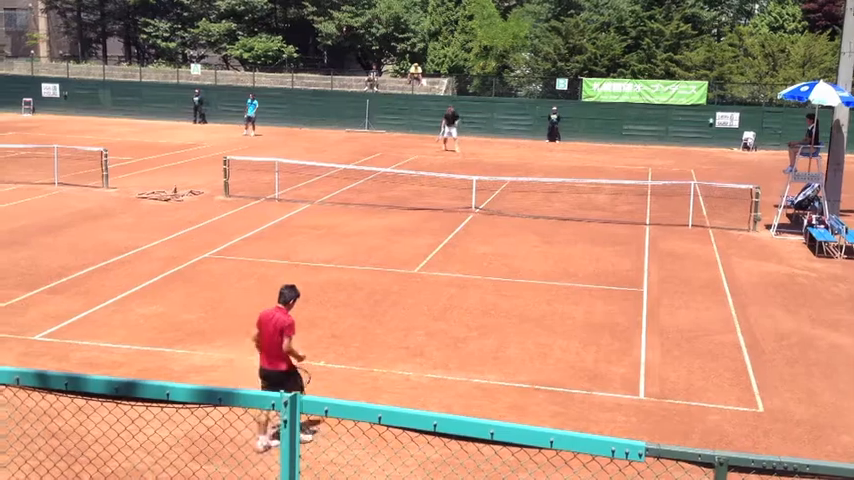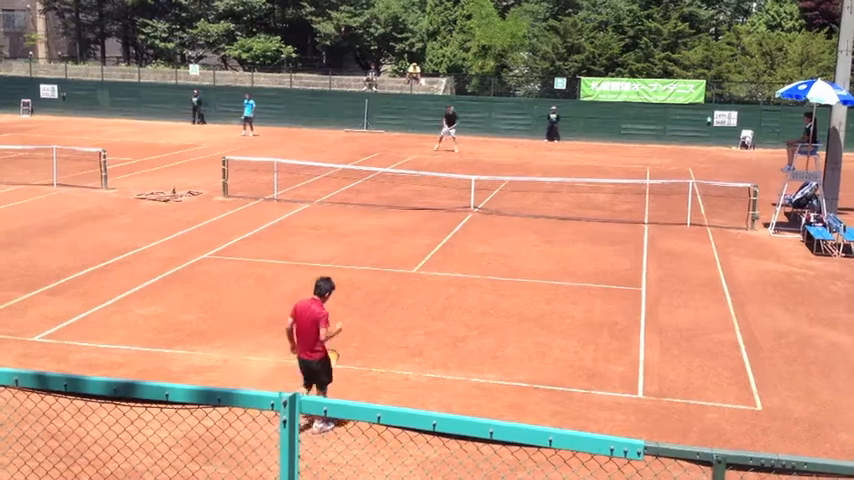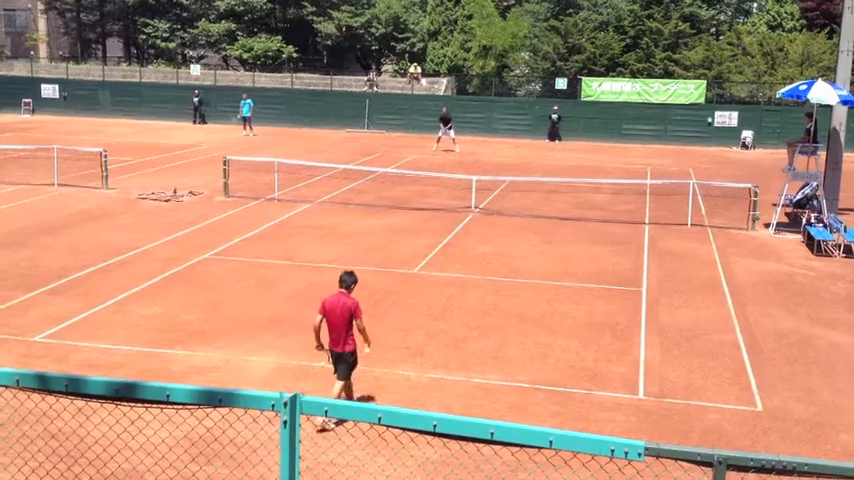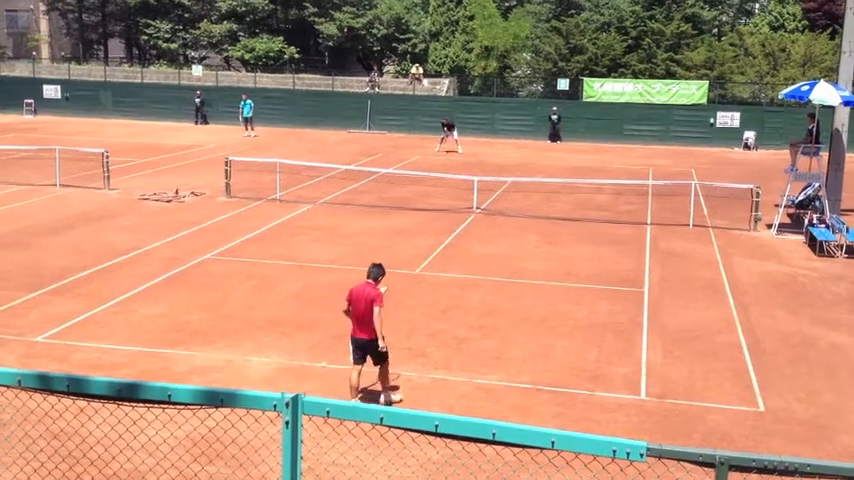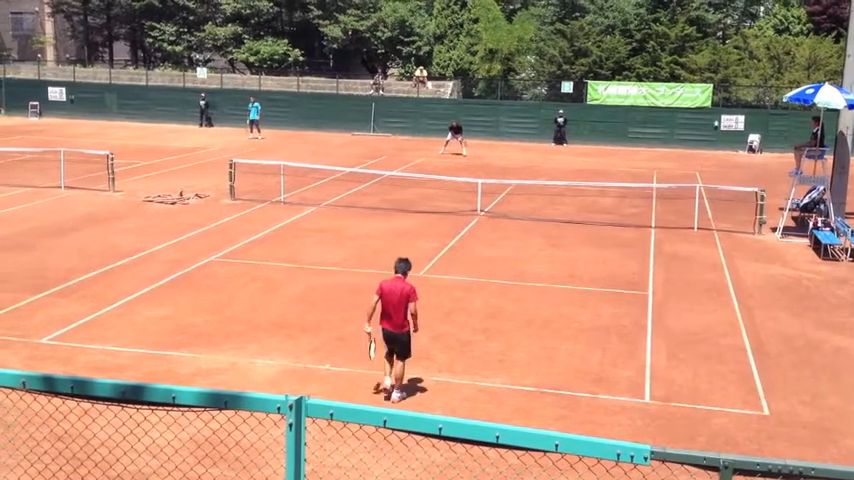
dt=0.4s
person 1, frame 1
left shoulder: (264, 314)
right shoulder: (287, 320)
left elbow: (256, 338)
right elbow: (286, 348)
right wrist: (298, 356)
left hip: (265, 367)
right hip: (283, 368)
left ankle: (262, 440)
right ankle: (298, 432)
person 1, frame 2
left shoulder: (299, 305)
right shoulder: (321, 312)
left elbow: (288, 327)
right elbow: (323, 337)
left wrist: (292, 344)
right wrist: (336, 330)
left hip: (302, 356)
right hip: (318, 357)
left knee: (307, 386)
right knee: (321, 390)
right ankle: (319, 423)
person 1, frame 3
left shoulder: (327, 301)
right shoulder: (353, 304)
left elbow: (317, 324)
right elbow: (360, 327)
left wrist: (318, 342)
right wrist: (367, 341)
left hip: (333, 348)
right hip: (348, 349)
left knee: (345, 377)
right knee: (340, 382)
left ankle: (351, 403)
person 1, frame 4
left shoulder: (354, 289)
right shoulder: (376, 293)
left elbow: (346, 310)
right elbow: (376, 317)
right wrist: (381, 339)
left hip: (356, 337)
right hip: (371, 338)
left knee: (356, 368)
right knee: (383, 364)
left ankle: (353, 400)
right ankle: (386, 395)
person 1, frame 5
left shoulder: (383, 284)
right shoulder: (409, 288)
left elbow: (373, 305)
right elbow: (413, 312)
left wrist: (368, 322)
right wrist: (416, 325)
left hip: (386, 328)
right hip: (402, 330)
left knee: (389, 355)
right knee: (400, 360)
left ankle: (387, 380)
right ankle: (396, 392)
